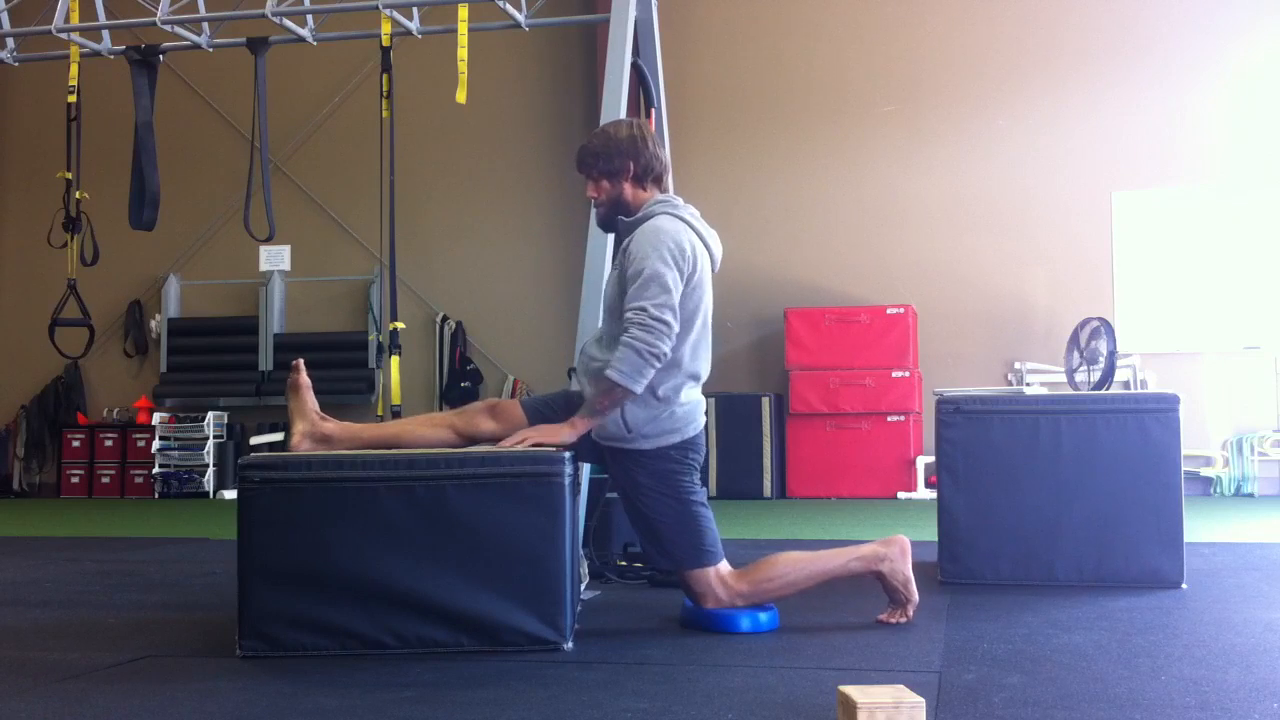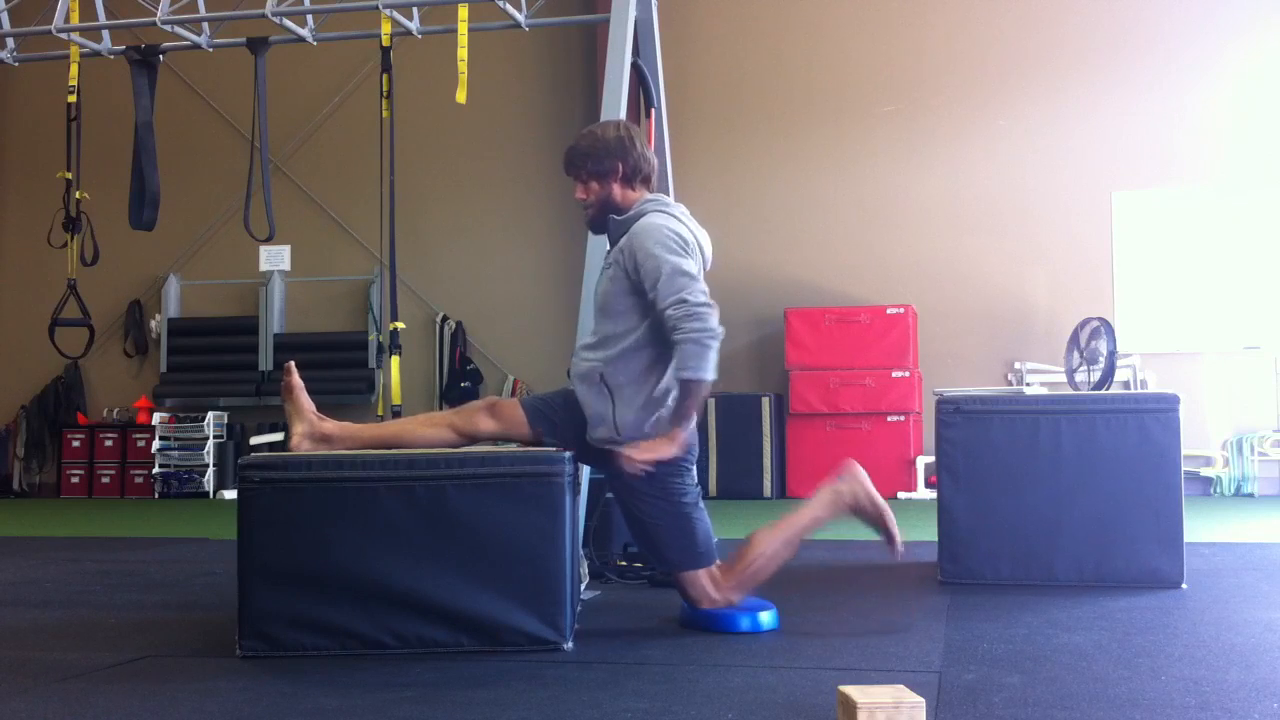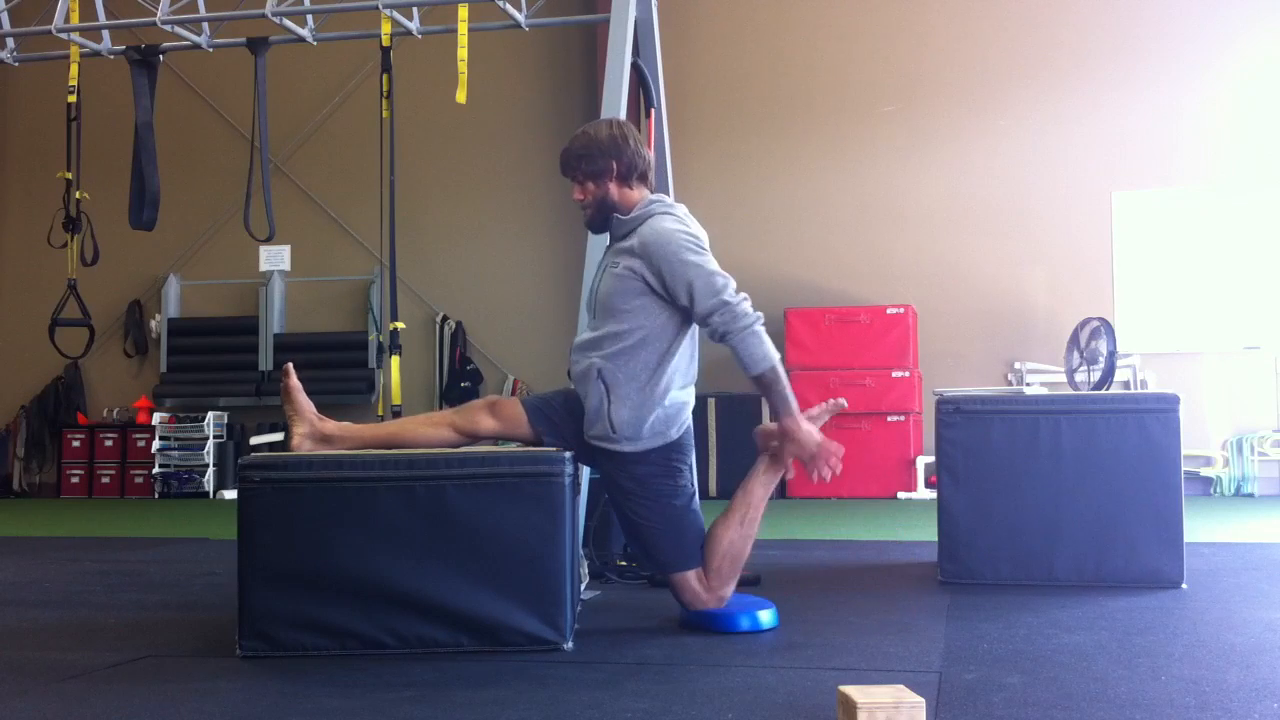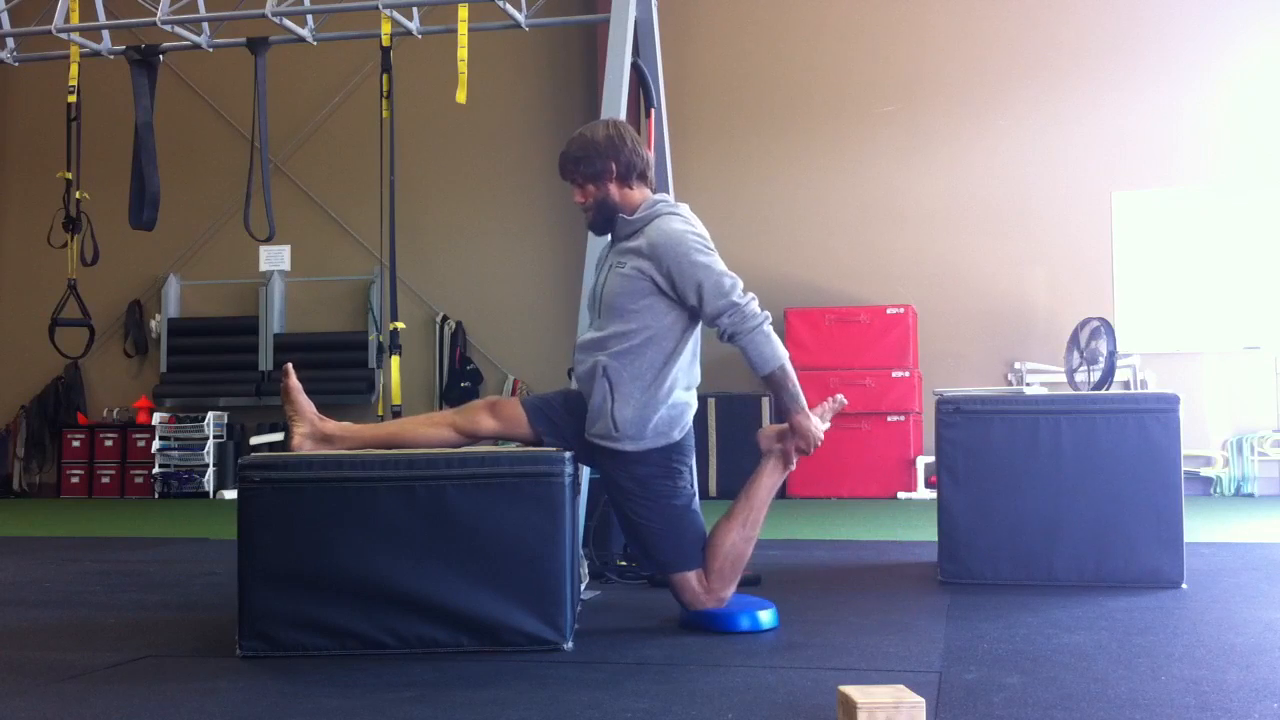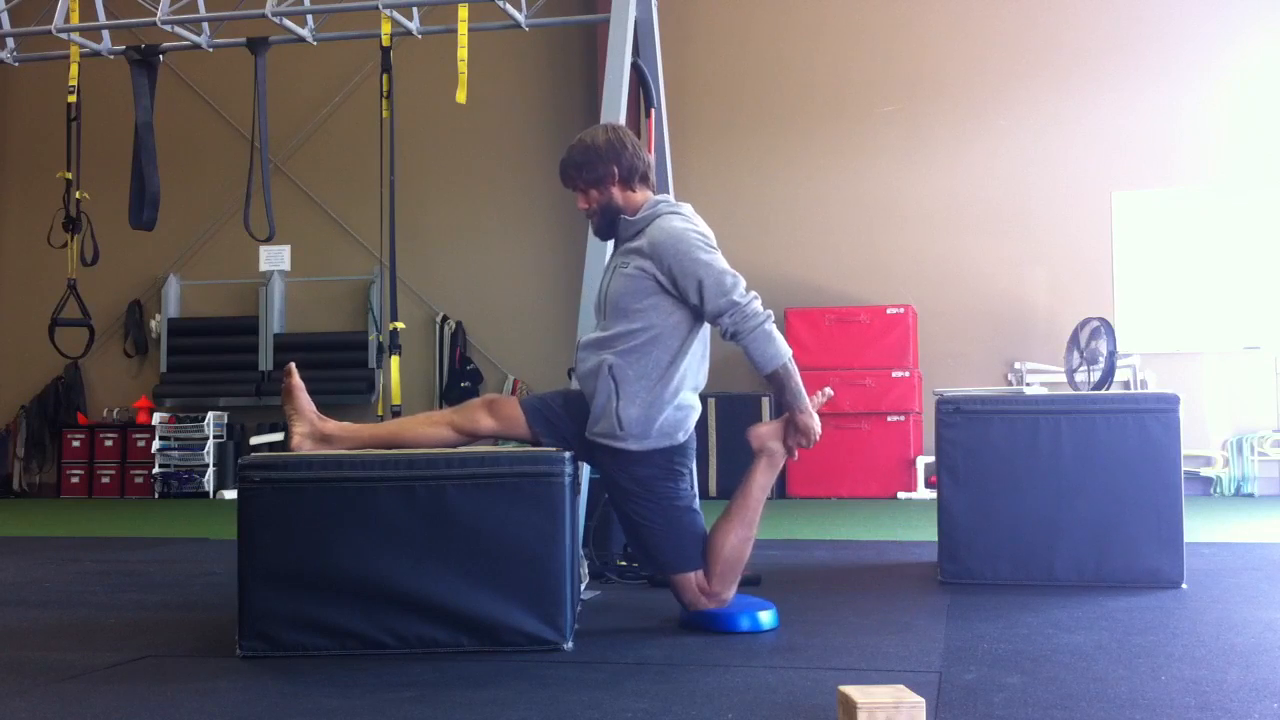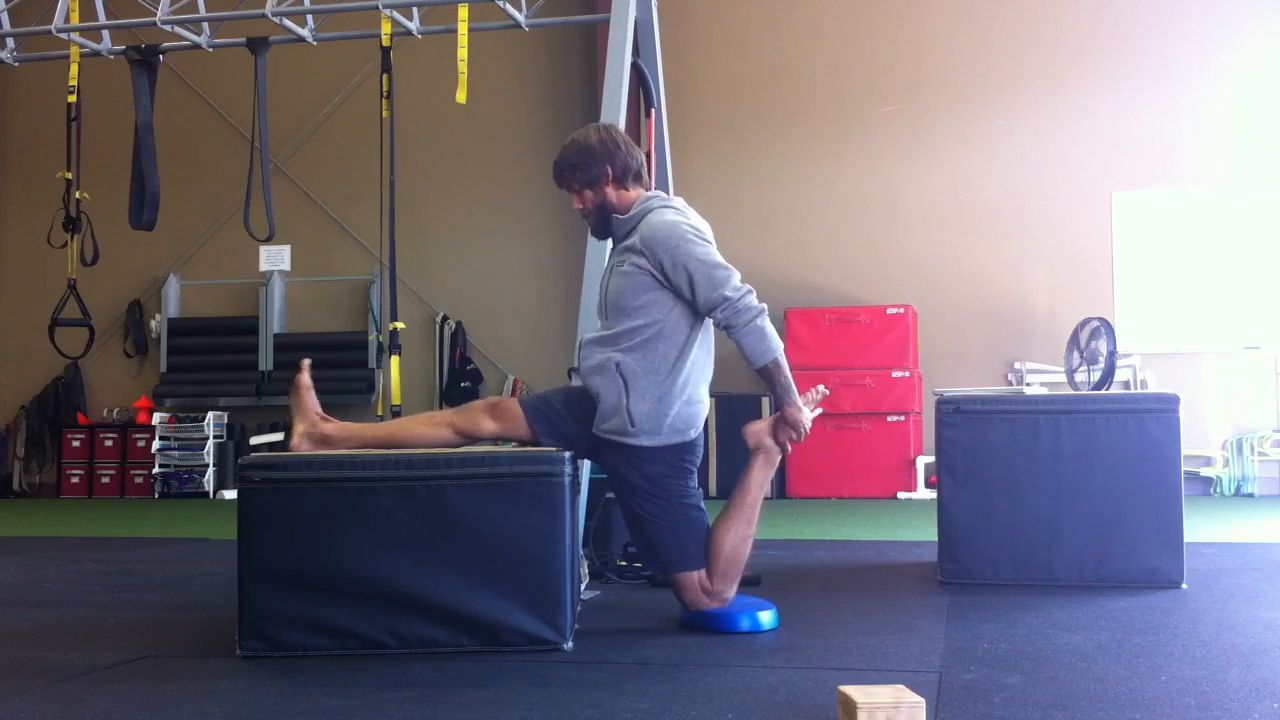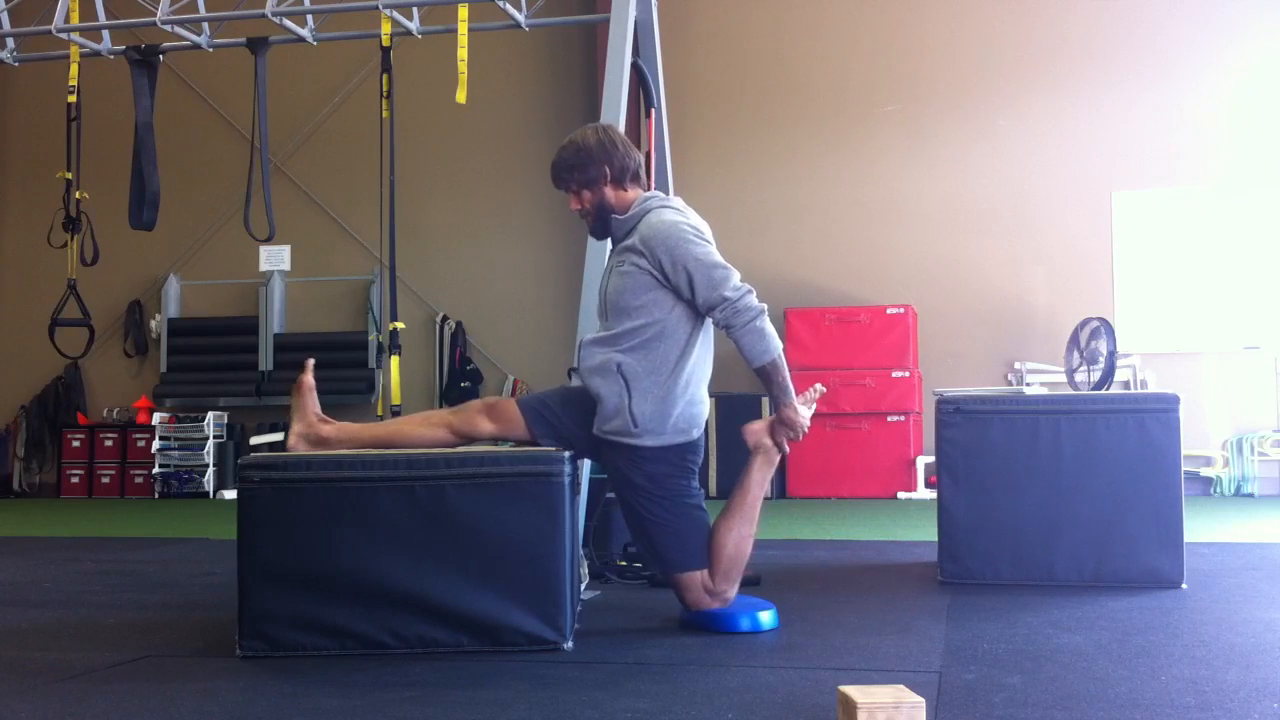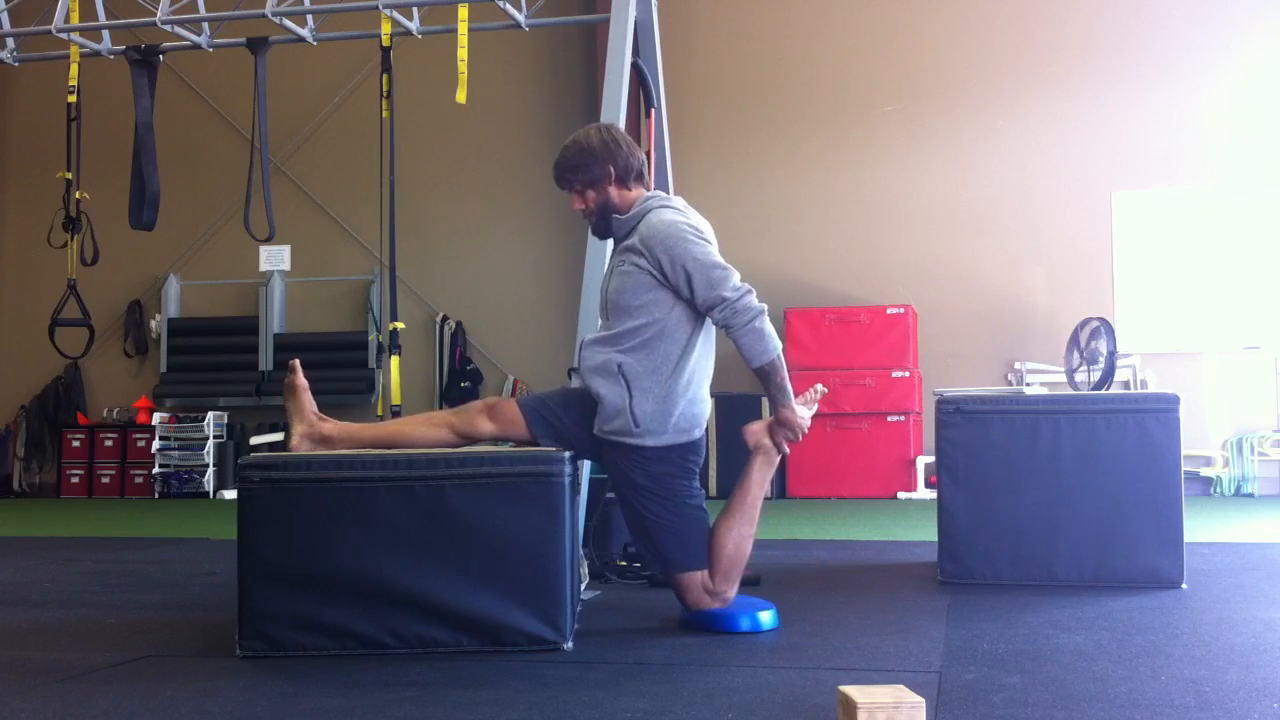
dt=0.3s
person 1, frame 1
left shoulder: (658, 235)
right shoulder: (658, 230)
left elbow: (647, 349)
left wrist: (580, 425)
right wrist: (584, 416)
left hip: (648, 434)
right hip: (624, 417)
left knee: (722, 594)
right knee: (486, 417)
left ankle: (879, 557)
right ankle: (328, 434)
person 1, frame 2
left shoulder: (654, 232)
right shoulder: (640, 231)
left elbow: (701, 335)
left wrist: (671, 436)
left hip: (644, 433)
right hip: (602, 412)
left knee: (715, 592)
right knee: (484, 417)
left ankle: (841, 493)
right ankle: (330, 435)
person 1, frame 3
left shoulder: (663, 234)
right shoulder: (629, 236)
left elbow: (738, 322)
left wrist: (791, 420)
left hip: (642, 437)
right hip: (598, 414)
left knee: (707, 593)
right knee: (483, 417)
right ankle: (329, 435)
person 1, frame 4
left shoulder: (668, 235)
right shoulder: (626, 239)
left elbow: (747, 321)
left wrist: (799, 415)
left hip: (643, 437)
right hip: (598, 413)
left knee: (707, 594)
right knee: (486, 416)
right ankle: (330, 435)
person 1, frame 5
left shoulder: (671, 234)
right shoulder: (636, 238)
left elbow: (748, 318)
left wrist: (798, 410)
left hip: (644, 436)
right hip: (601, 411)
left knee: (708, 594)
right knee: (484, 415)
right ankle: (328, 434)
person 1, frame 6
left shoulder: (664, 228)
right shoulder: (634, 234)
left elbow: (743, 312)
left wrist: (788, 406)
left hip: (651, 433)
right hip: (603, 408)
left knee: (708, 594)
right knee: (486, 418)
right ankle: (328, 435)
person 1, frame 7
left shoulder: (664, 228)
right shoulder: (635, 234)
left elbow: (743, 312)
left wrist: (786, 405)
left hip: (652, 432)
right hip: (604, 408)
left knee: (711, 593)
right knee: (483, 417)
right ankle: (326, 434)
person 1, frame 8
left shoulder: (665, 227)
right shoulder: (636, 234)
left elbow: (743, 311)
left wrist: (785, 407)
left hip: (652, 432)
right hip: (606, 408)
left knee: (710, 595)
right knee: (484, 418)
right ankle: (328, 435)
